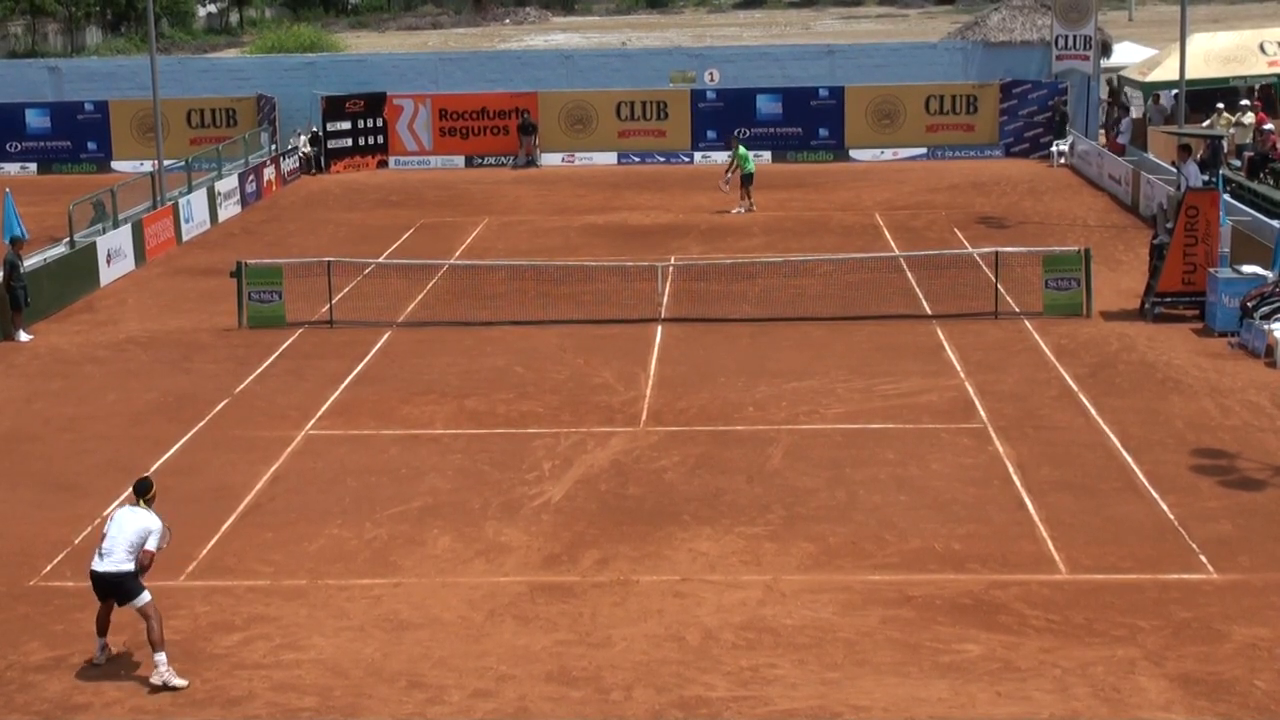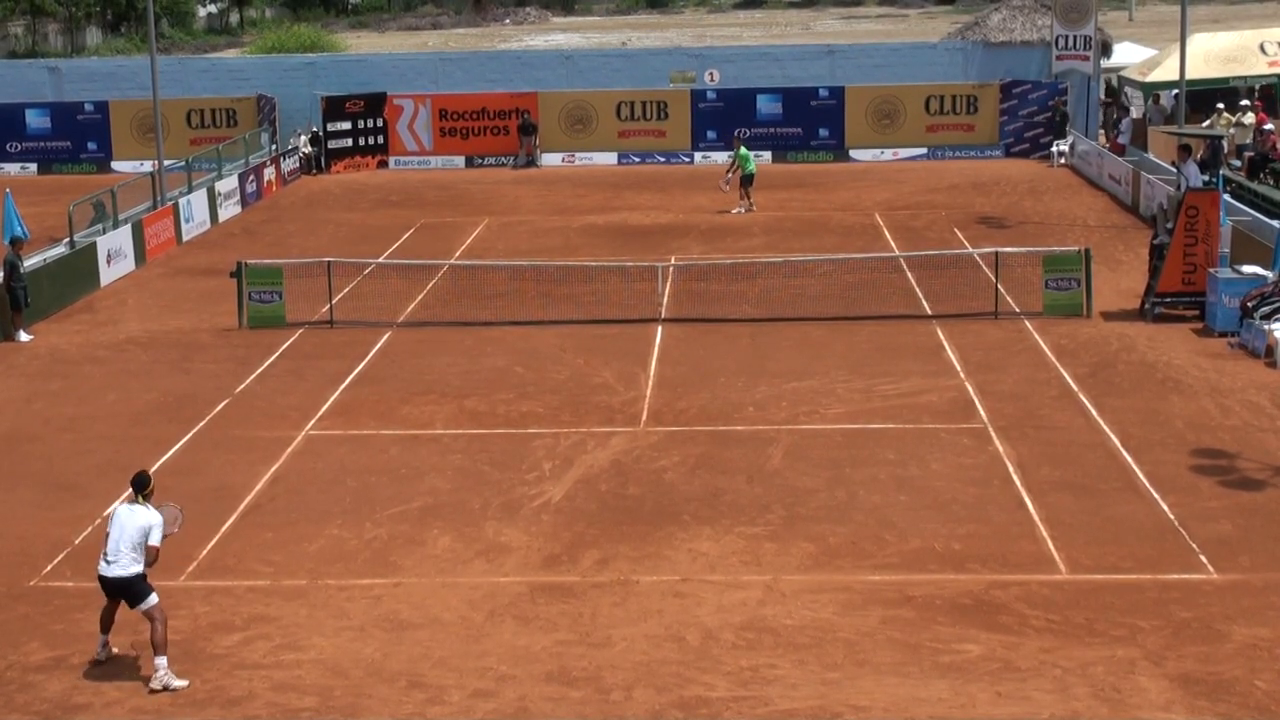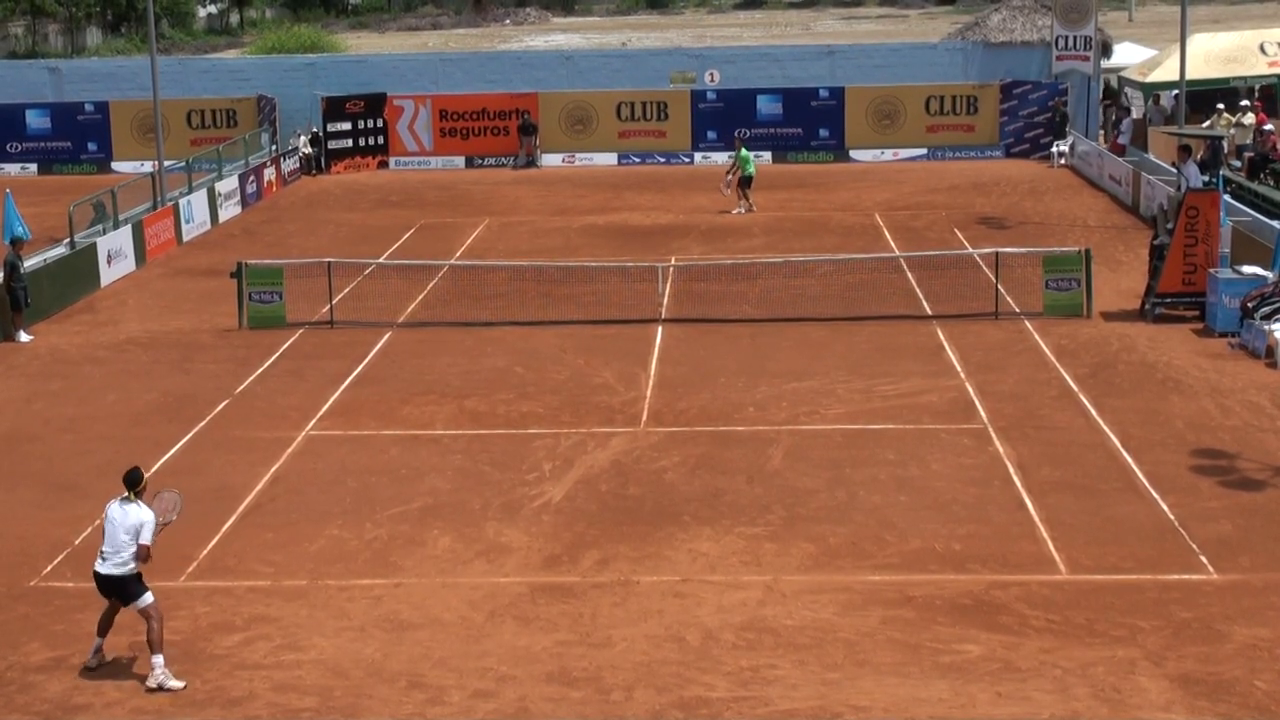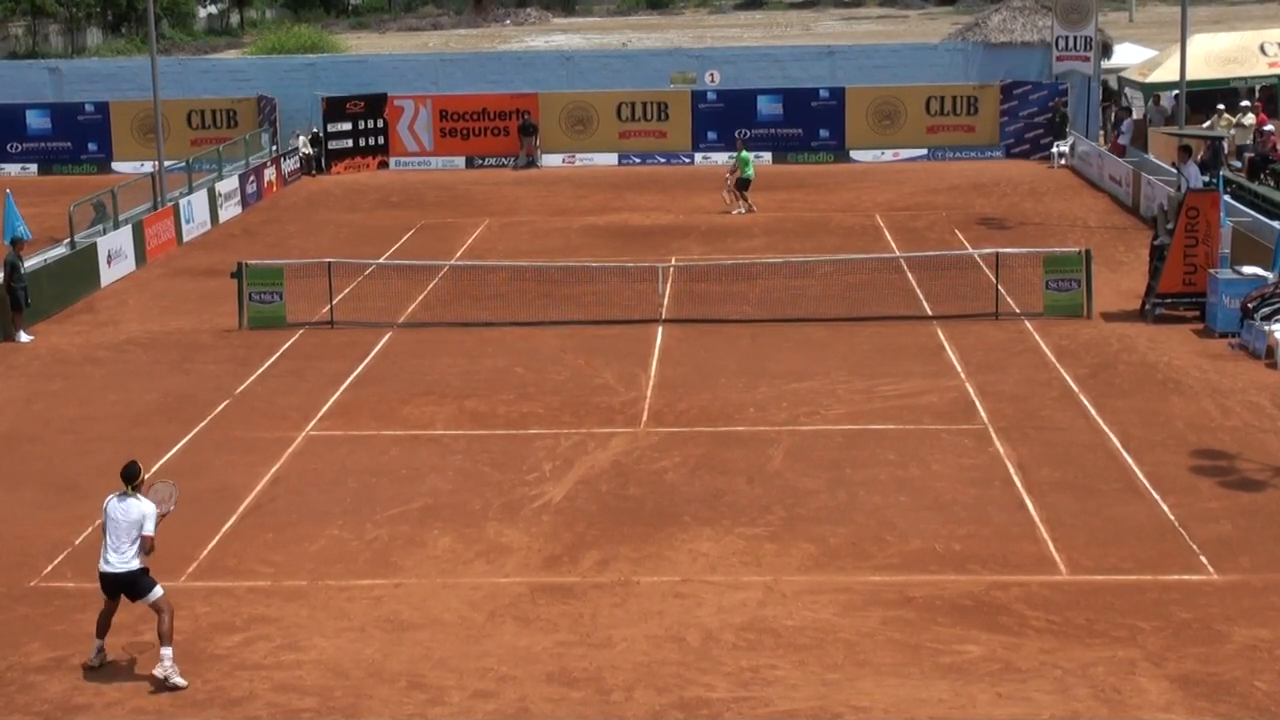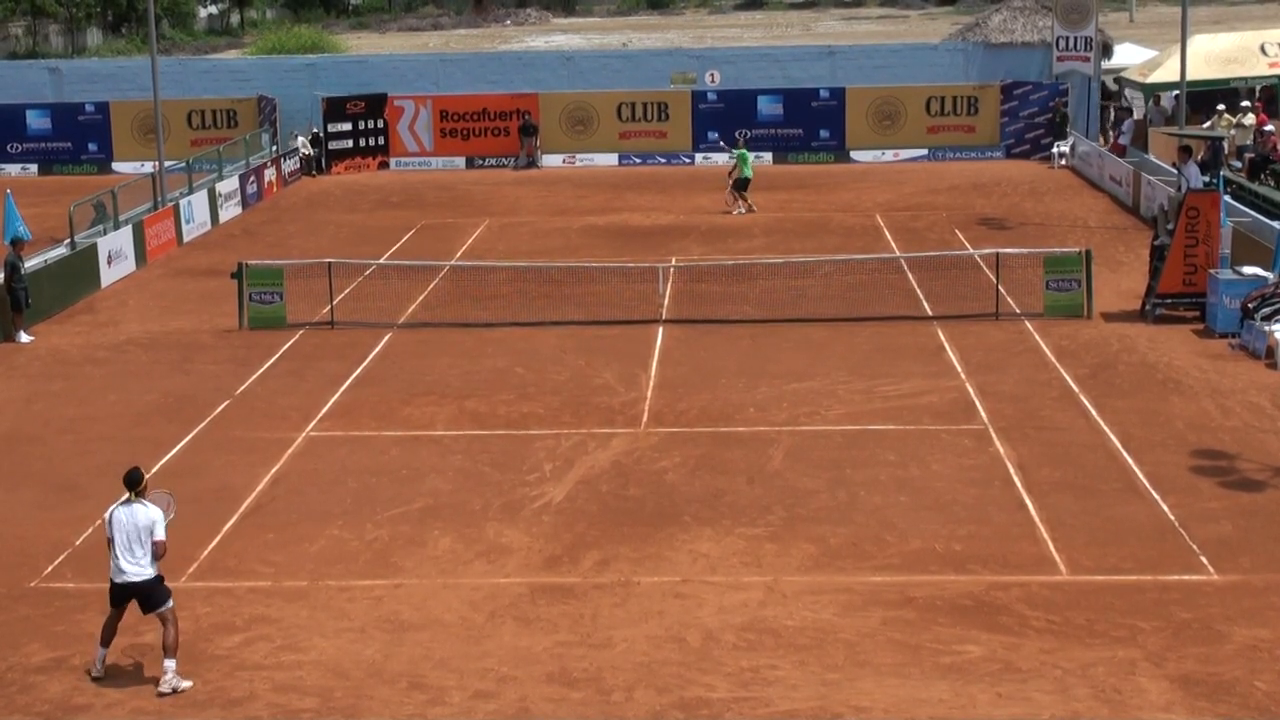
dt=0.2s
person 1, frame 1
left shoulder: (118, 512)
right shoulder: (154, 522)
right elbow: (145, 562)
right wrist: (137, 573)
left hip: (97, 570)
right hip: (120, 574)
left knee: (106, 607)
right knee: (153, 615)
left ankle: (101, 652)
right ankle: (161, 670)
person 1, frame 2
left shoulder: (117, 509)
right shoulder: (154, 518)
left elbow: (109, 541)
right elbow: (151, 558)
right wrist: (146, 563)
left hip: (105, 573)
right hip: (129, 577)
left knee: (111, 605)
right knee: (159, 618)
left ankle: (102, 649)
right ankle: (161, 674)
person 1, frame 3
left shoulder: (112, 506)
right shoulder: (146, 515)
right elbow: (143, 555)
right wrist: (147, 556)
left hip: (101, 572)
right hip: (124, 575)
left knee: (113, 608)
right knee: (154, 617)
left ankle: (95, 655)
right ankle: (158, 673)
person 1, frame 4
left shoulder: (110, 502)
right shoulder: (147, 507)
left elbow: (107, 534)
right elbow: (147, 547)
right wrist: (151, 548)
left hip: (107, 570)
right hip: (132, 572)
left knee: (109, 608)
right knee: (165, 610)
left ankle: (96, 655)
right ankle: (166, 666)
person 1, frame 5
left shoulder: (113, 512)
right shoulder: (154, 513)
left elbow: (111, 546)
right elbow: (159, 552)
left hip: (119, 580)
right hip: (146, 579)
left knee: (113, 619)
right knee: (170, 623)
left ankle: (98, 667)
right ankle: (169, 678)
